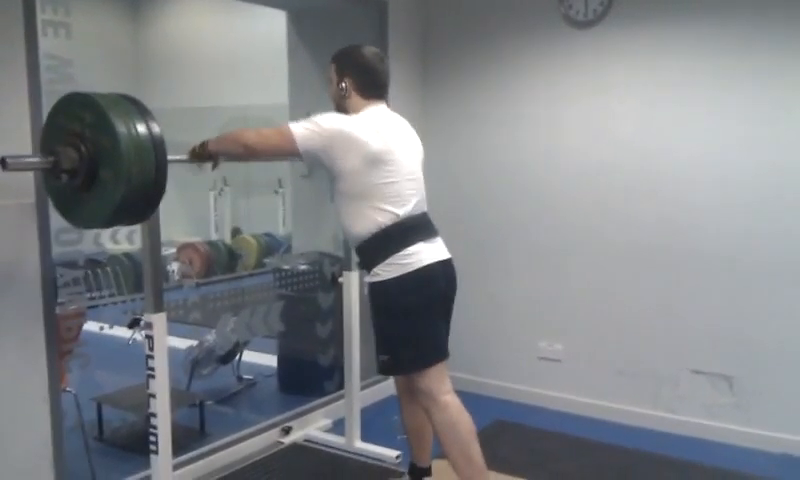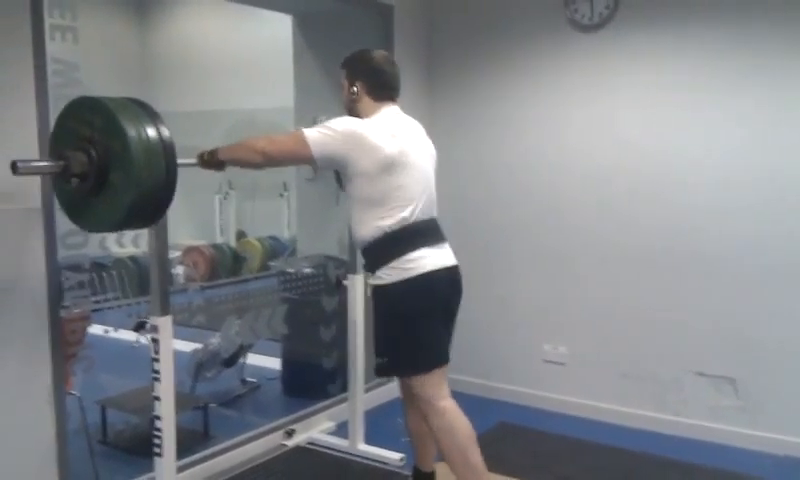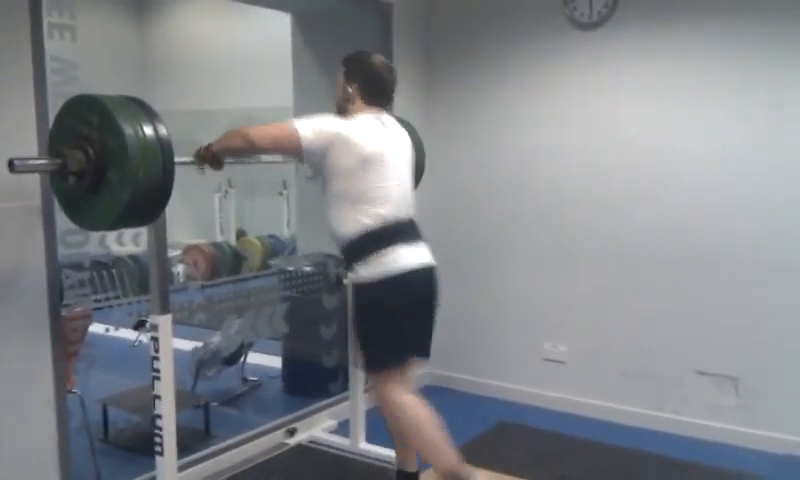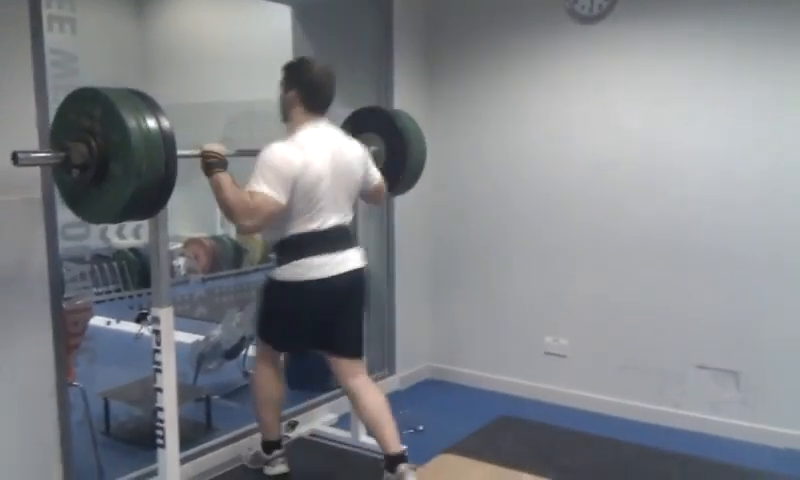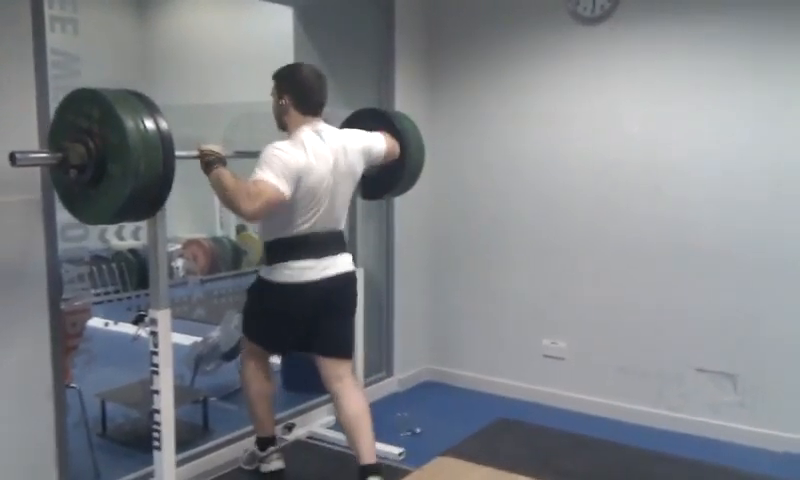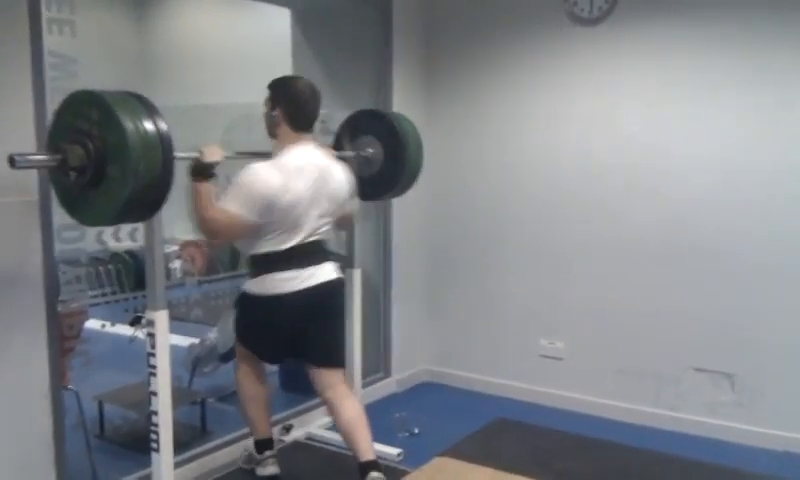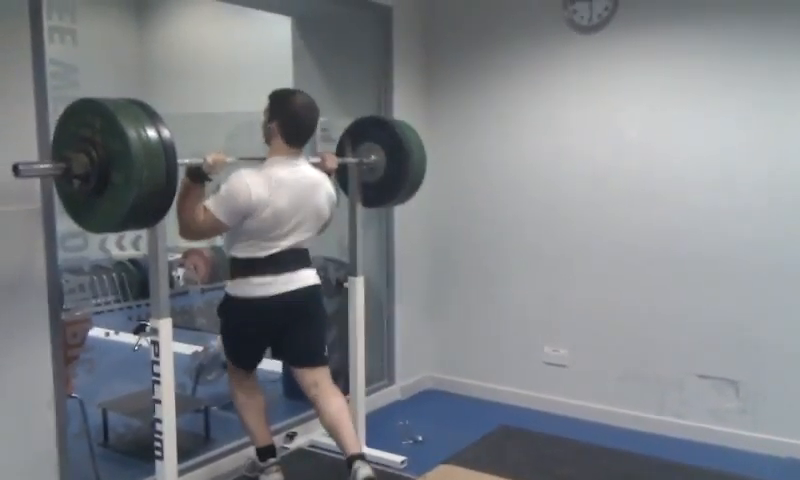
dt=0.4s
person 1, frame 1
left shoulder: (341, 130)
right shoulder: (396, 125)
left elbow: (251, 143)
left wrist: (207, 148)
left hip: (403, 276)
right hip: (428, 265)
left knee: (434, 390)
right knee: (409, 380)
person 1, frame 2
left shoulder: (354, 133)
right shoulder: (409, 129)
left elbow: (268, 151)
left wrist: (217, 155)
left hip: (407, 280)
right hip: (435, 270)
left knee: (432, 395)
right knee: (415, 385)
person 1, frame 3
left shoulder: (335, 132)
right shoulder: (395, 133)
left elbow: (253, 137)
left wrist: (211, 152)
left hip: (382, 276)
right hip: (418, 268)
left knee: (389, 388)
right knee: (394, 379)
person 1, frame 4
left shoulder: (282, 154)
right shoulder: (352, 147)
left elbow: (248, 218)
right elbow: (378, 193)
left wrist: (217, 170)
left hip: (299, 279)
right hip: (348, 270)
left knee: (267, 359)
right knee: (354, 376)
person 1, frame 5
left shoulder: (286, 153)
right shoulder: (351, 142)
left elbow: (251, 205)
right elbow: (394, 148)
left wrist: (214, 166)
left hip: (288, 280)
right hip: (338, 275)
left knee: (254, 357)
right knee: (341, 379)
person 1, frame 6
left shoulder: (263, 176)
right shoulder: (337, 171)
left elbow: (215, 230)
left wrist: (202, 175)
left hip: (272, 293)
right hip: (324, 285)
left knee: (248, 362)
right knee: (333, 386)
person 1, frame 7
left shoulder: (247, 184)
right shoulder: (322, 184)
left elbow: (192, 227)
left wrist: (197, 176)
left hip: (251, 298)
right hip: (302, 290)
left knee: (242, 376)
right knee: (319, 384)
